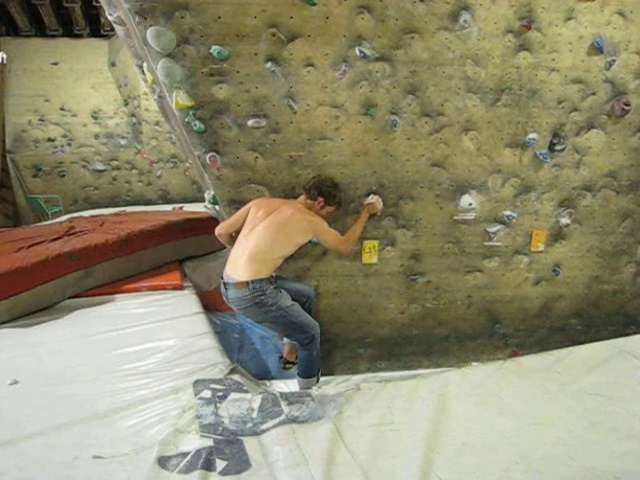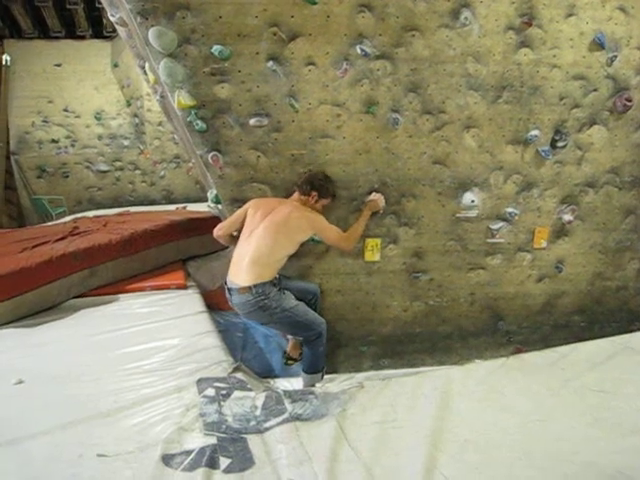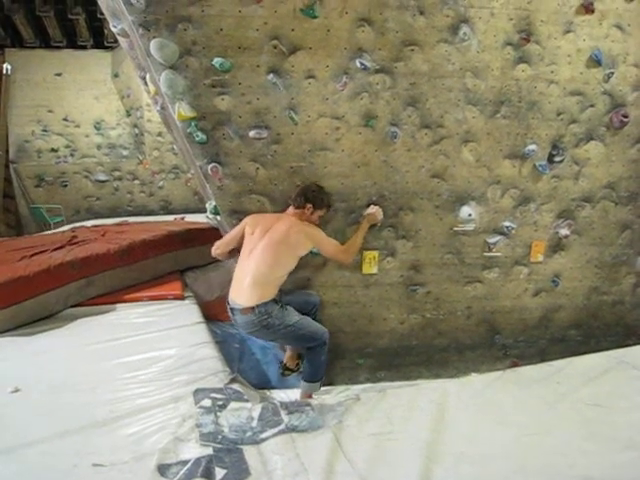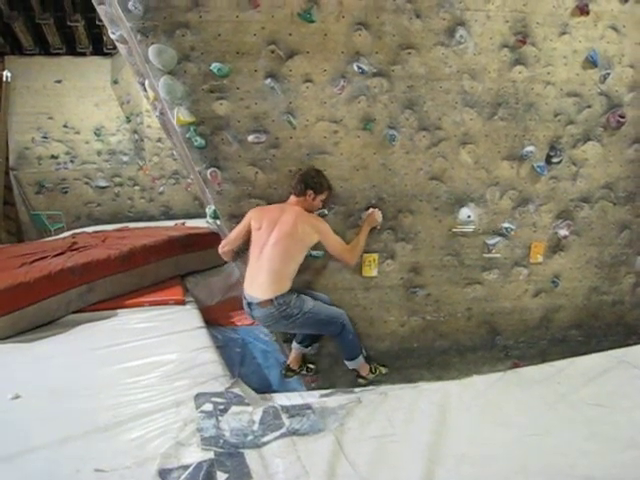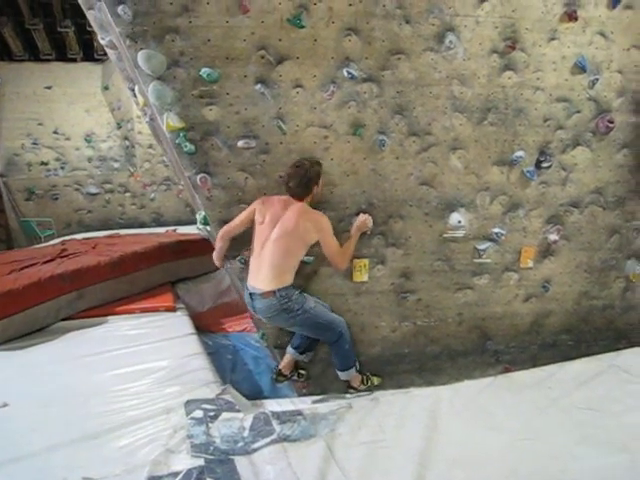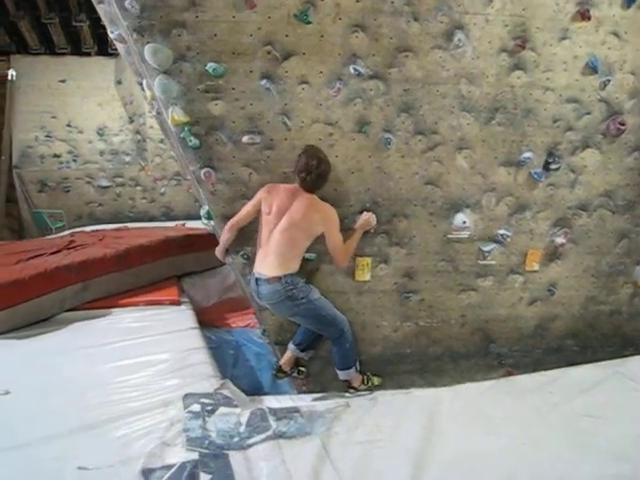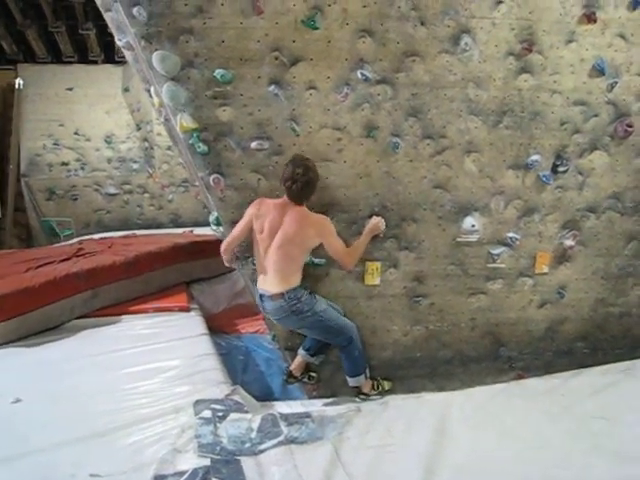
dt=0.7s
person 1, frame 1
left shoulder: (261, 202)
right shoulder: (310, 220)
left elbow: (221, 231)
right elbow: (345, 246)
right wrist: (366, 212)
left hip: (229, 286)
right hip: (251, 293)
left knee: (305, 295)
right knee: (310, 333)
right ankle: (306, 392)
person 1, frame 2
left shoulder: (258, 203)
right shoulder: (308, 217)
left elbow: (220, 233)
right elbow: (347, 243)
right wrist: (368, 210)
left hip: (234, 290)
right hip: (255, 296)
left knee: (311, 293)
right knee: (316, 329)
left ankle: (294, 348)
right ankle: (310, 390)
person 1, frame 3
left shoulder: (254, 220)
right shoulder: (306, 231)
left elbow: (217, 251)
right elbow: (346, 256)
right wrist: (366, 223)
left hip: (234, 308)
right hip: (257, 316)
left knee: (311, 302)
right knee: (320, 338)
left ankle: (290, 361)
right ankle: (305, 399)
person 1, frame 4
left shoulder: (257, 213)
right shoulder: (313, 223)
left elbow: (224, 249)
right elbow: (350, 257)
right wrist: (367, 225)
left hip: (250, 304)
right hip: (274, 308)
left knee: (322, 304)
right knee: (339, 320)
left ankle: (294, 362)
right ankle: (363, 370)
person 1, frame 5
left shoulder: (264, 204)
right shoulder: (316, 220)
left elbow: (224, 234)
right elbow: (340, 263)
left wrist: (218, 257)
right wrist: (357, 231)
left hip: (252, 297)
right hip: (276, 300)
left knee: (320, 314)
right knee: (337, 328)
left ankle: (286, 366)
right ankle: (355, 380)
person 1, frame 6
left shoulder: (270, 191)
right shoulder: (325, 212)
left elbow: (232, 226)
right elbow: (341, 260)
left wrist: (221, 248)
right wrist: (360, 228)
left hip: (258, 284)
right hip: (283, 287)
left knee: (321, 313)
right knee: (339, 326)
left ankle: (287, 362)
right ankle: (354, 380)
person 1, frame 7
left shoulder: (259, 207)
right shoulder: (317, 224)
left elbow: (226, 247)
right elbow: (348, 261)
left wrist: (229, 260)
right wrist: (369, 233)
left hip: (264, 298)
right hip: (287, 302)
left knee: (333, 317)
right knee: (347, 333)
left ankle: (297, 367)
right ankle: (364, 385)
